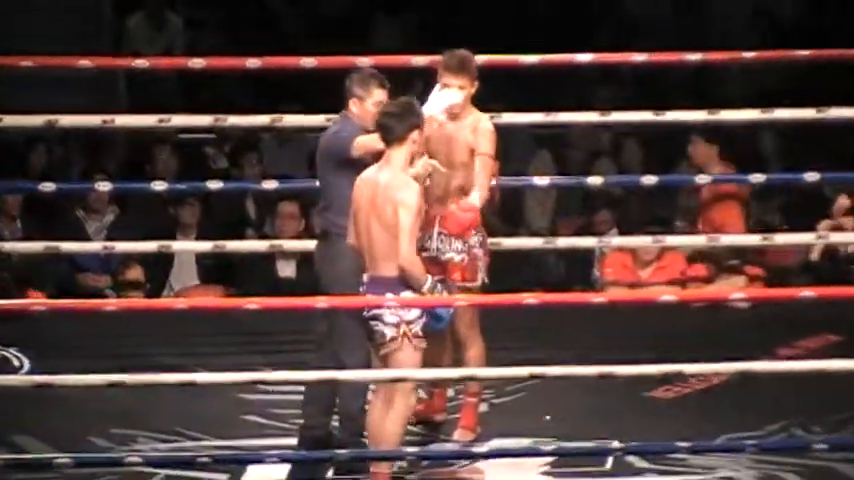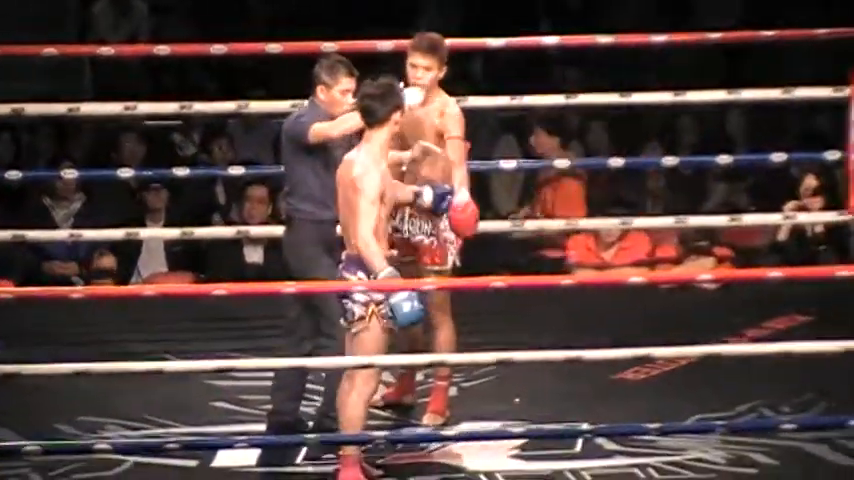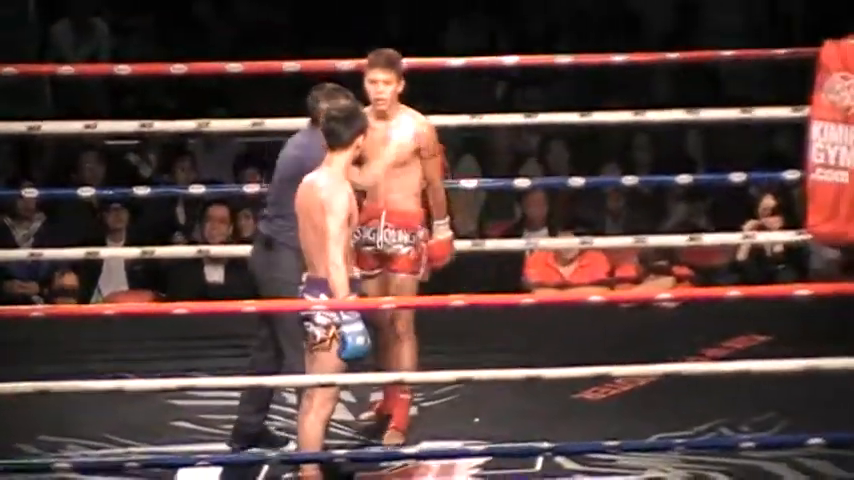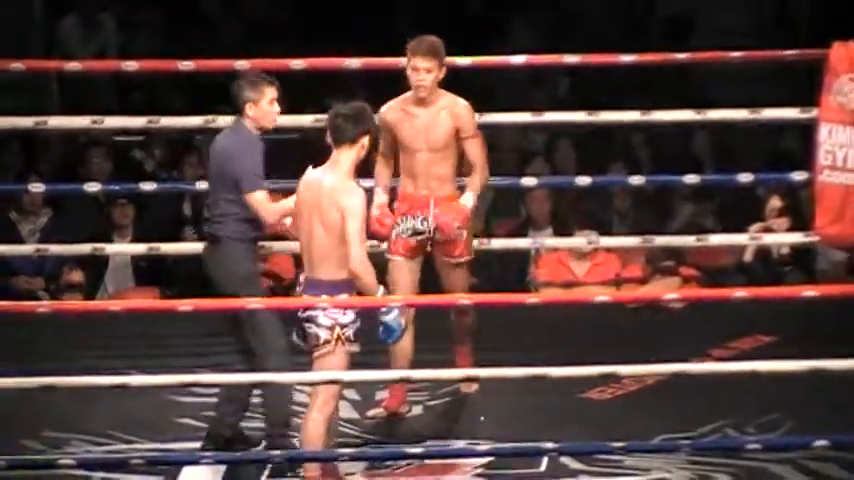
dt=0.5s
person 1, frame 1
left shoulder: (356, 137)
right shoulder: (337, 137)
right elbow: (376, 144)
left hip: (353, 249)
right hip: (341, 250)
left knee: (334, 344)
right knee: (353, 348)
left ankle: (316, 431)
right ankle: (351, 447)
person 1, frame 2
left shoulder: (334, 125)
right shoulder: (298, 124)
right elbow: (334, 131)
left hip: (325, 234)
right hip: (309, 235)
left knee: (303, 329)
right knee: (339, 328)
left ankle: (283, 416)
right ankle: (333, 421)
person 1, frame 3
left shoulder: (302, 143)
right shoulder: (312, 151)
left hip: (271, 255)
right hip: (285, 260)
left knee: (271, 349)
right knee: (299, 353)
left ankle: (247, 427)
person 1, frame 4
left shoulder: (231, 139)
right shoulder: (242, 149)
right elbow: (268, 215)
left wrist: (285, 214)
left hip: (225, 251)
right hip: (233, 256)
left knee: (255, 347)
right knee: (273, 346)
left ankle: (223, 429)
right ankle: (280, 439)
person 2, frame 1
left shoulder: (482, 128)
right shoulder: (429, 122)
left elbow: (482, 180)
left wrist: (472, 202)
left hip: (464, 235)
right hip: (430, 229)
left knee: (466, 326)
left ankle: (470, 413)
right ankle: (436, 400)
person 2, frame 2
left shoulder: (448, 112)
right shoulder: (402, 104)
left elbow: (457, 160)
left wrist: (461, 197)
left hip: (434, 218)
right hip: (403, 213)
left knee: (437, 310)
left ankle: (440, 397)
right ankle: (405, 384)
person 2, frame 3
left shoulder: (419, 127)
left elbow: (435, 184)
right elbow: (348, 175)
left wrist: (443, 229)
left hip: (407, 228)
right hip: (368, 226)
left knee: (401, 323)
right knee: (377, 319)
left ankle: (401, 413)
right ankle: (389, 396)
person 2, frame 4
left shoulder: (458, 109)
right shoulder: (390, 113)
left elbow: (480, 167)
left wrist: (466, 205)
right wrist: (379, 199)
left hip: (447, 212)
right hip: (406, 211)
left knee: (460, 299)
right knee: (400, 308)
left ankle: (463, 363)
right ankle: (396, 395)
person 3, frame 1
left shoulder: (364, 180)
right shoulder: (406, 187)
right elbow: (406, 257)
right wrist: (434, 289)
left hip: (372, 291)
right hip: (397, 296)
left knee: (384, 394)
right knee: (403, 400)
person 3, frame 2
left shoulder: (355, 159)
right shoulder: (370, 167)
right elbow: (364, 237)
left wrist: (424, 195)
right wrist: (394, 286)
left hip: (355, 272)
right hip: (368, 276)
left knee: (353, 375)
right knee: (365, 378)
person 3, frame 3
left shoulder: (308, 183)
right shoulder: (338, 191)
right elbow: (334, 262)
right wrist: (350, 317)
left hip: (311, 292)
right hip: (329, 298)
left knee: (312, 397)
right knee: (322, 401)
person 3, frame 4
left shoulder: (307, 182)
right shoulder: (350, 192)
right elbow: (357, 262)
right wrist: (384, 304)
left hip: (309, 291)
right hip: (333, 299)
left knee: (325, 394)
right knee: (323, 401)
